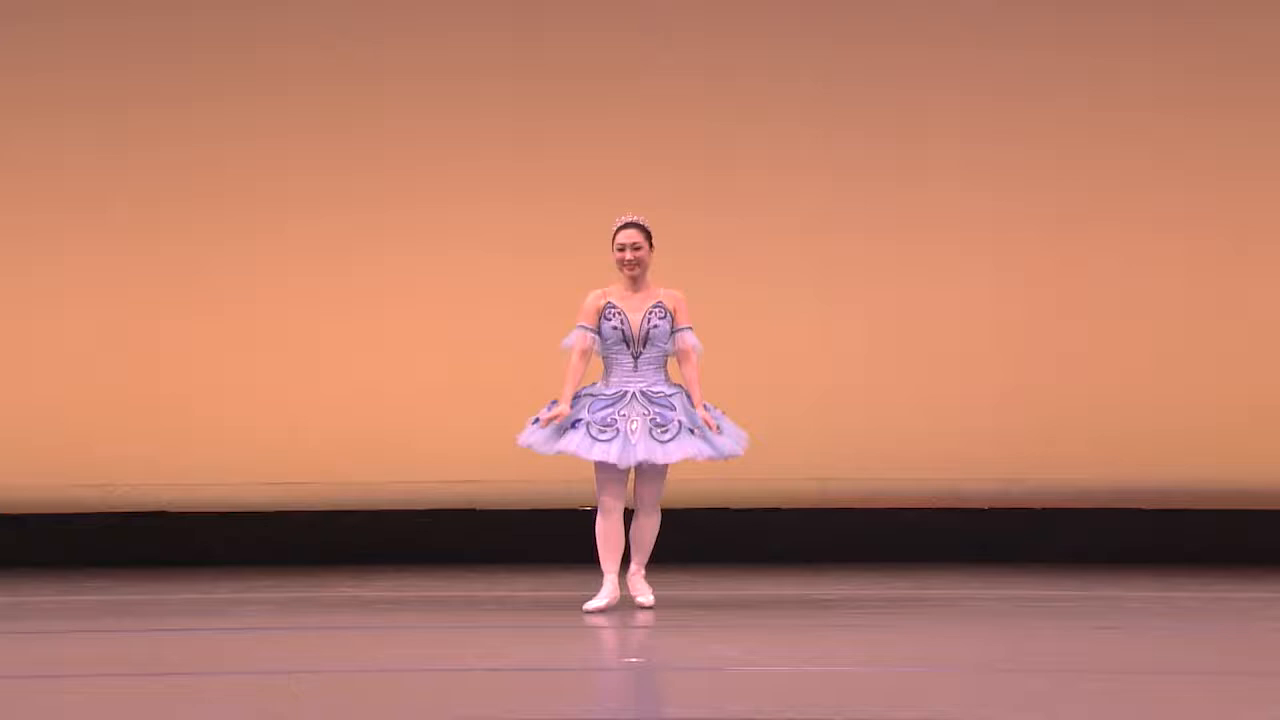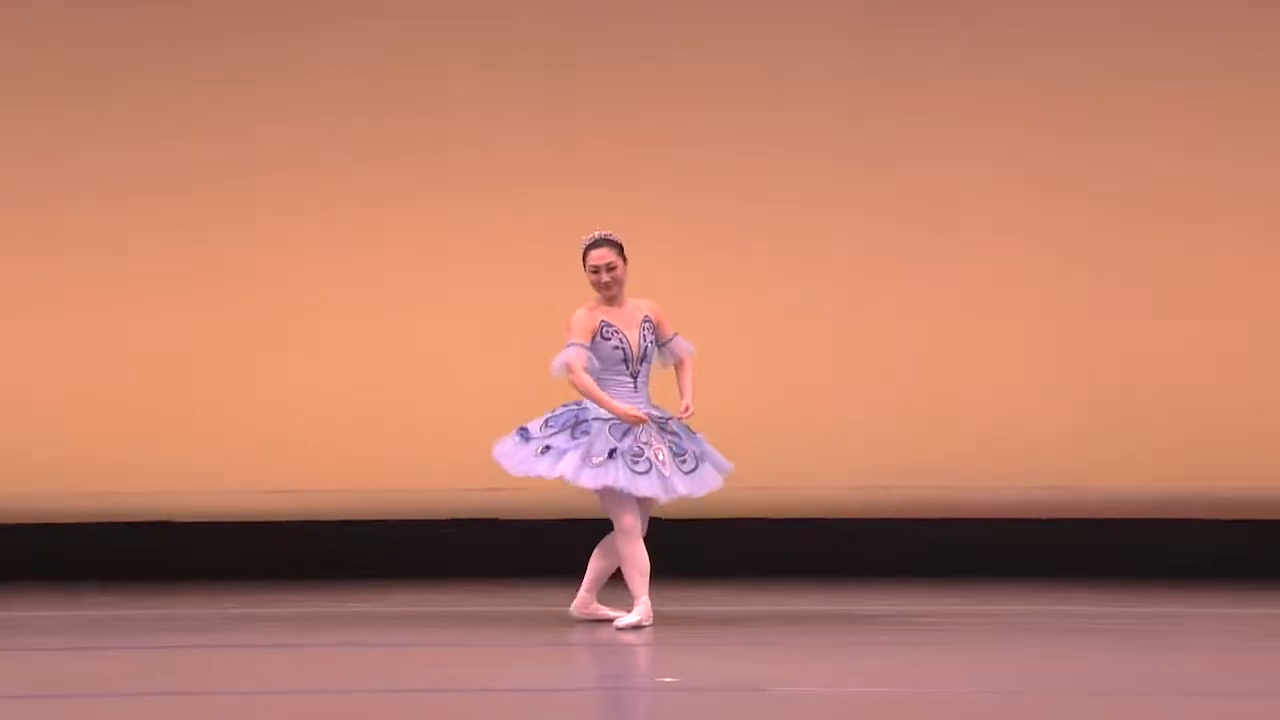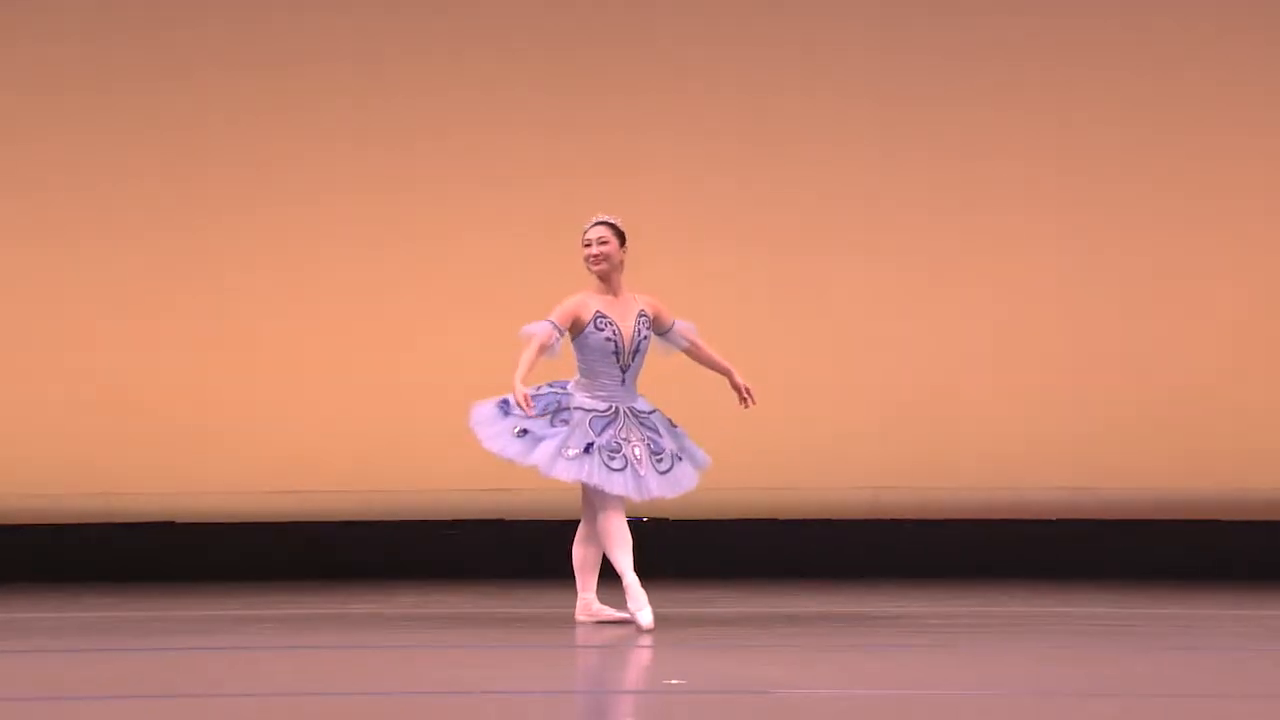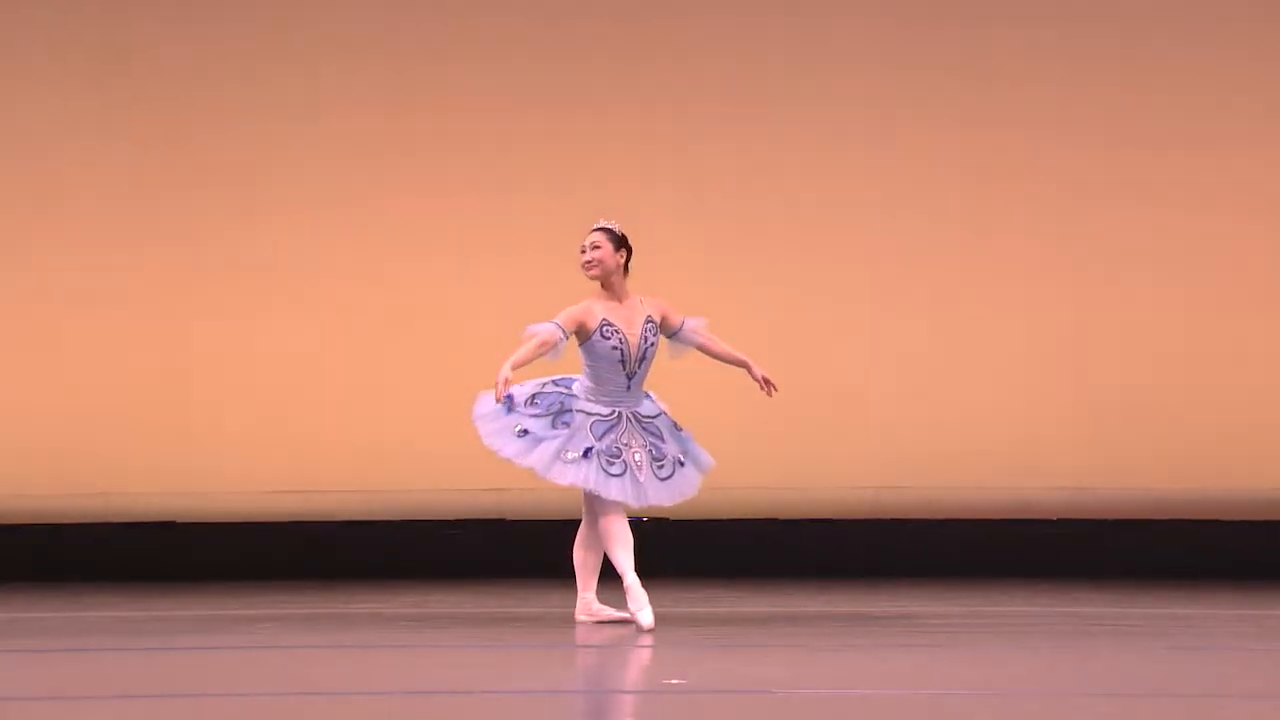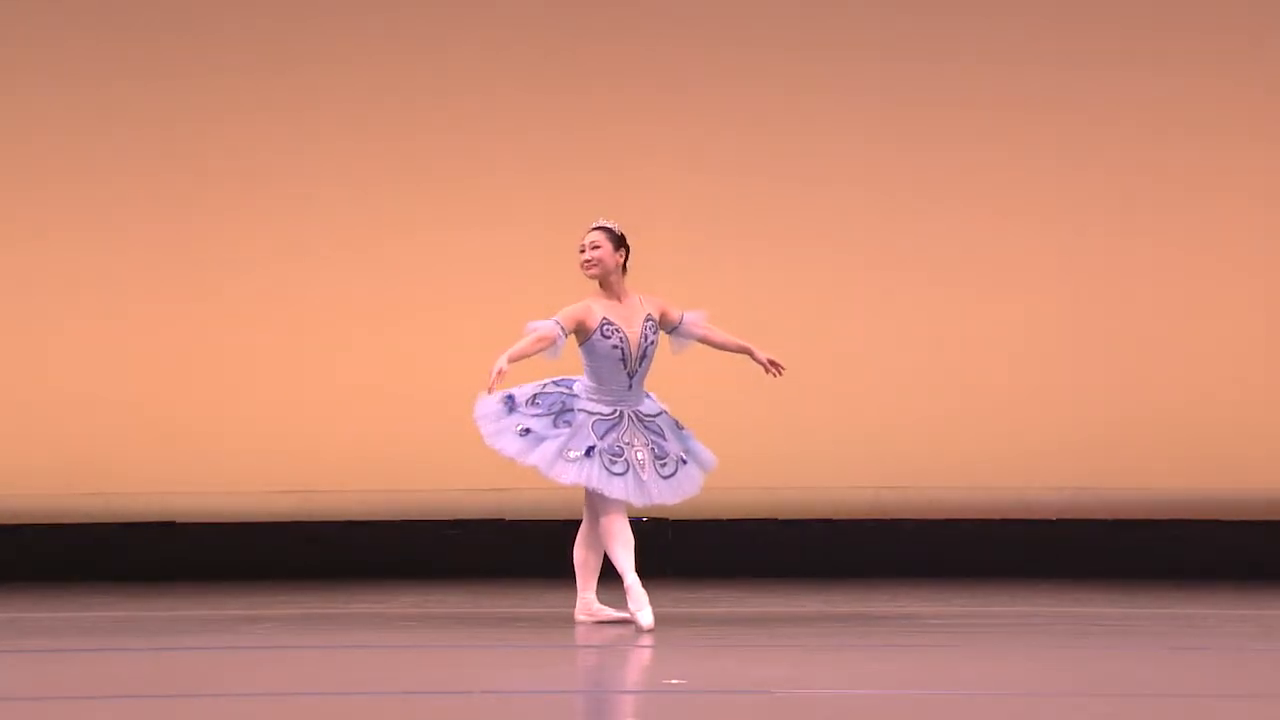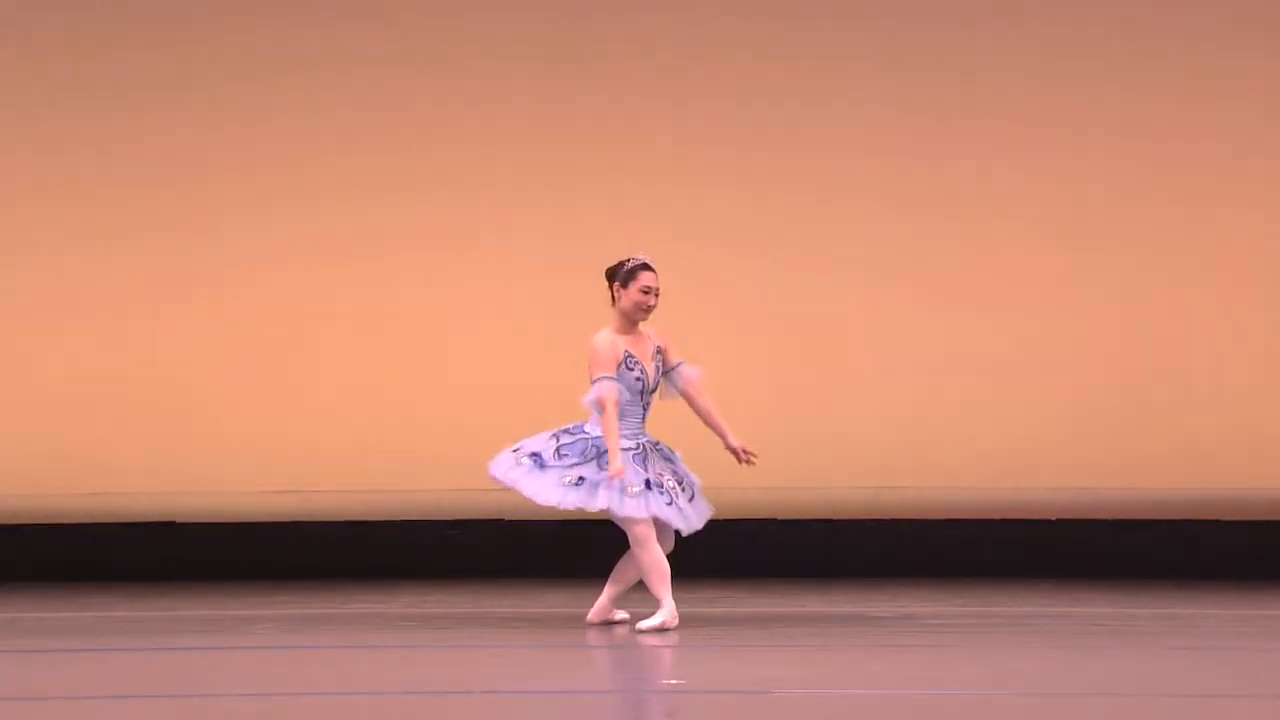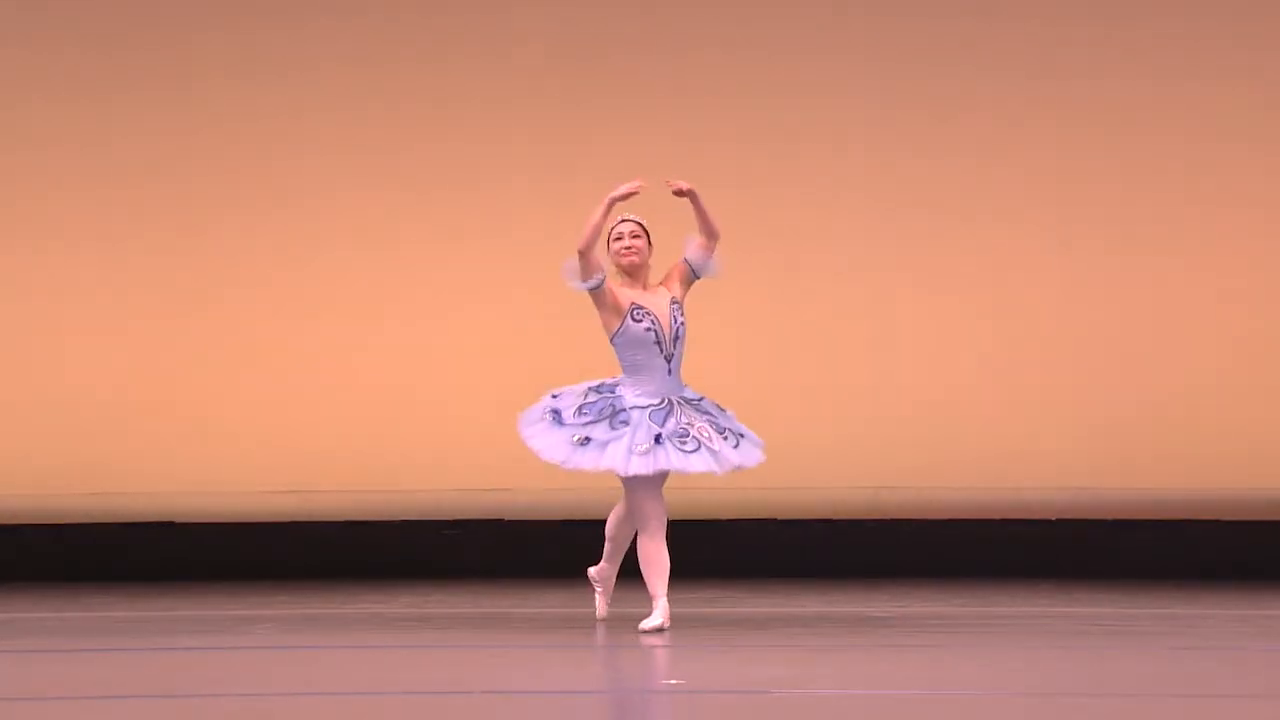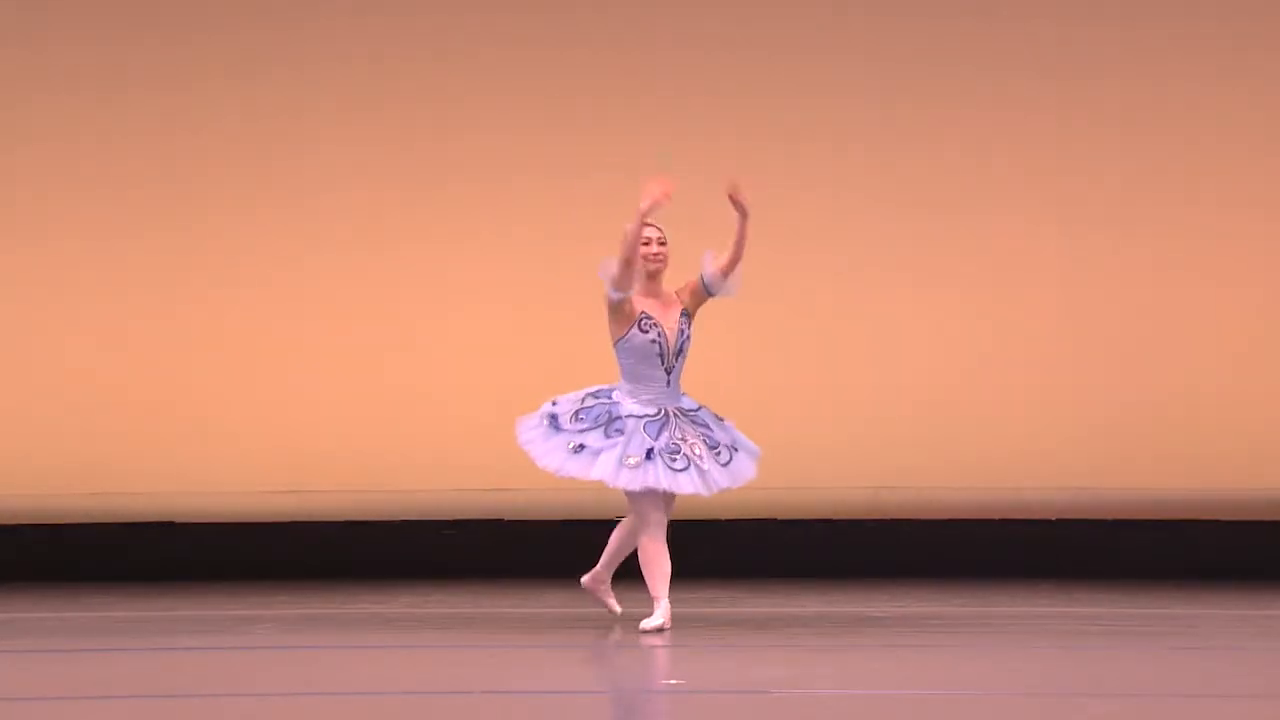
dt=0.7s
person 1, frame 1
left shoulder: (673, 300)
right shoulder: (598, 300)
left elbow: (687, 356)
right elbow: (579, 354)
left wrist: (698, 405)
right wrist: (566, 401)
left hip: (659, 405)
right hip: (609, 405)
left knee: (648, 500)
right knee: (609, 499)
left ankle: (636, 577)
right ankle: (609, 584)
person 1, frame 2
left shoulder: (651, 311)
right shoulder: (585, 318)
left elbow: (681, 358)
right elbow: (573, 371)
left wrist: (687, 397)
right wrist: (615, 407)
left hip: (647, 427)
right hip: (600, 428)
left knee: (633, 526)
right knee: (627, 522)
left ankle: (585, 600)
right ankle: (641, 603)
person 1, frame 3
left shoulder: (647, 307)
right shoulder: (578, 306)
left elbow: (688, 342)
right elbow: (538, 341)
left wrist: (731, 374)
right wrist: (518, 382)
left hip: (628, 416)
right hip: (586, 415)
left knee: (596, 509)
right knee: (607, 505)
left ankle: (587, 601)
right ankle: (632, 585)
person 1, frame 4
left shoulder: (654, 309)
right shoulder: (585, 312)
left elbow: (700, 338)
right elbow: (543, 340)
left wrist: (748, 364)
right wrist: (508, 366)
left hip: (634, 419)
right hip: (590, 419)
left knee: (598, 512)
right knee: (608, 507)
left ankle: (587, 601)
person 1, frame 5
left shoulder: (652, 307)
right shoulder: (584, 312)
left elbow: (701, 330)
right elbow: (543, 335)
left wrist: (752, 351)
right wrist: (505, 359)
left hip: (634, 419)
right hip: (591, 418)
left knee: (600, 511)
right knee: (610, 509)
left ankle: (587, 602)
right ankle: (633, 587)
person 1, frame 6
left shoulder: (658, 343)
right shoulder: (604, 343)
left elbow: (691, 391)
right elbow: (608, 403)
left wrist: (729, 438)
right wrist: (613, 456)
left hip: (641, 452)
right hip: (606, 450)
left knee: (662, 540)
right knee: (643, 533)
left ankle: (603, 607)
right ankle: (667, 606)
person 1, frame 7
left shoulder: (672, 289)
right shoulder: (611, 297)
left elbow: (710, 240)
right elbow: (584, 251)
left wrist: (694, 200)
right wrist: (610, 203)
left hip: (676, 410)
right hip: (634, 412)
left knee: (637, 502)
right knee: (650, 510)
left ankle: (604, 573)
right ankle: (660, 605)
person 1, frame 8
left shoulder: (684, 301)
right shoulder: (623, 304)
left elbow: (728, 263)
right elbow: (618, 270)
left wrist: (741, 216)
right wrist: (643, 213)
left hip: (673, 419)
right hip: (629, 420)
left knee: (653, 512)
right knee: (651, 516)
left ankle: (598, 577)
right ankle: (661, 605)
